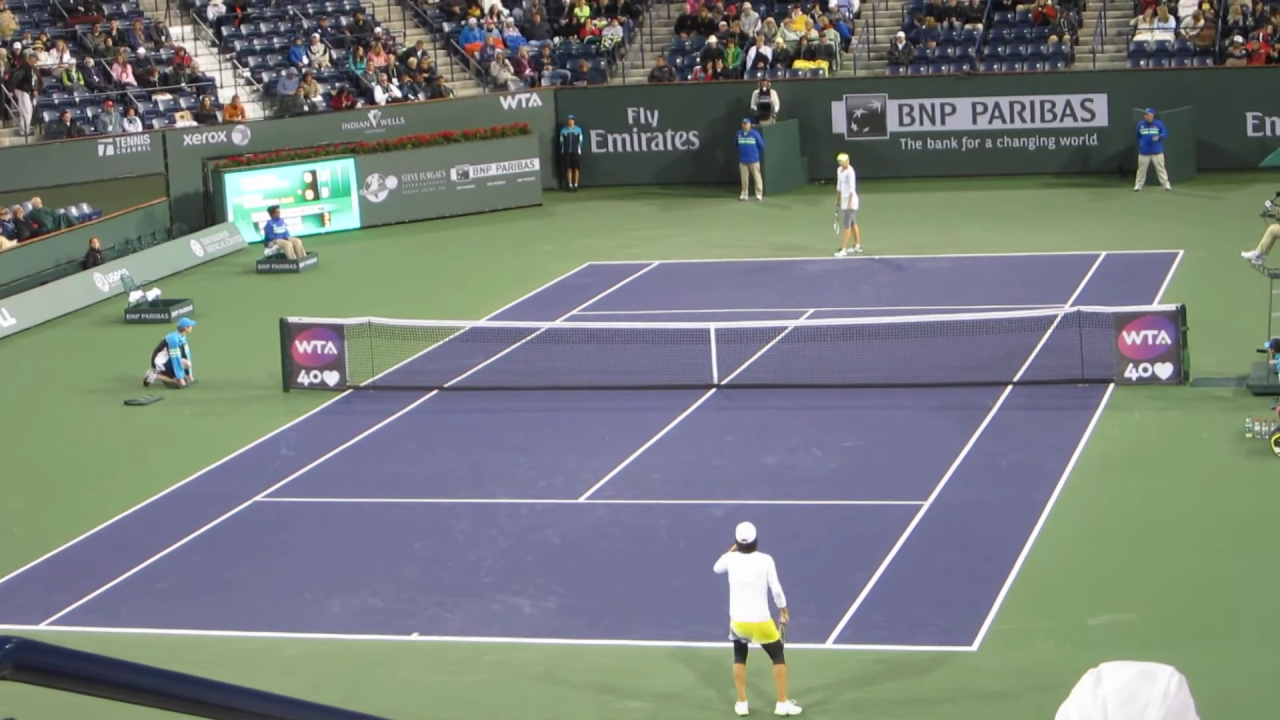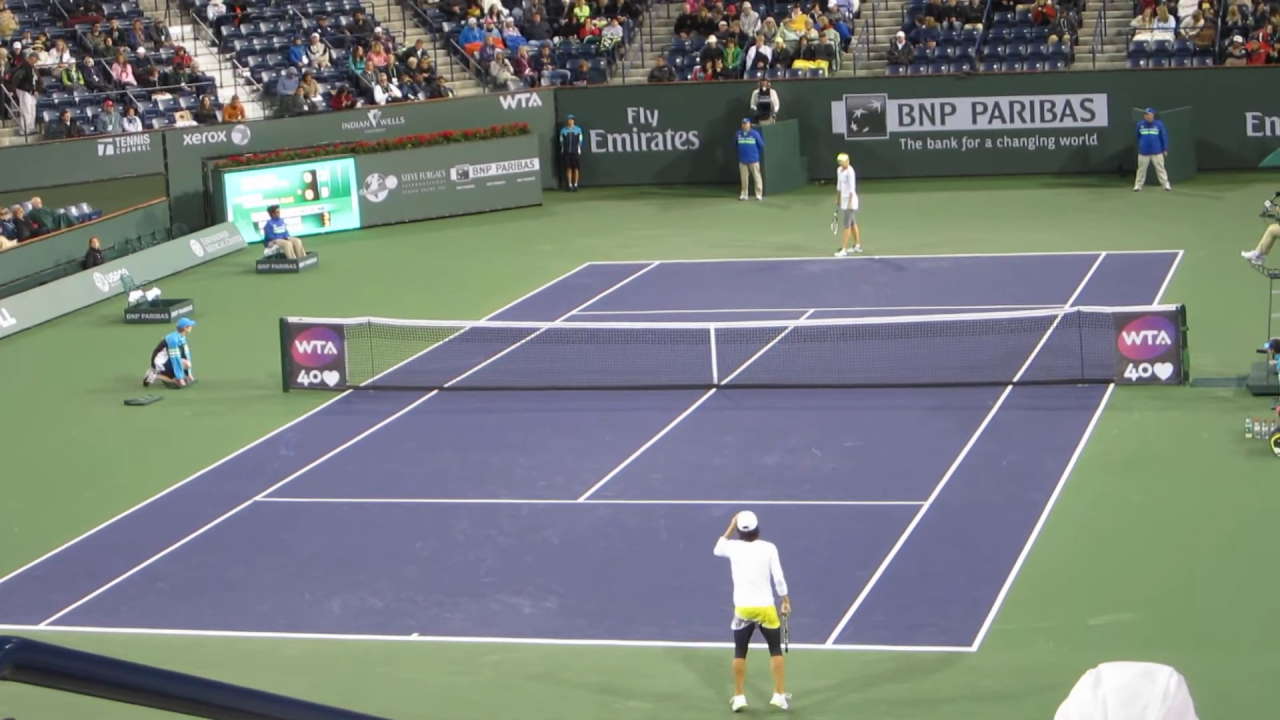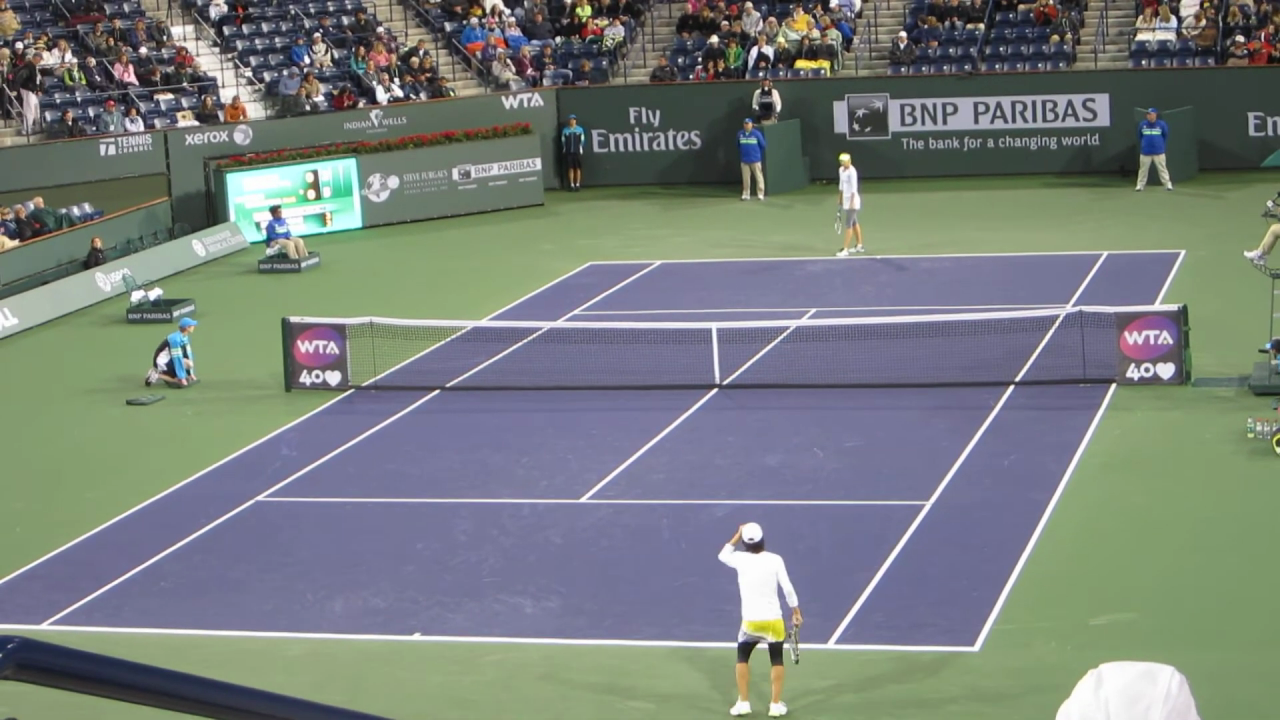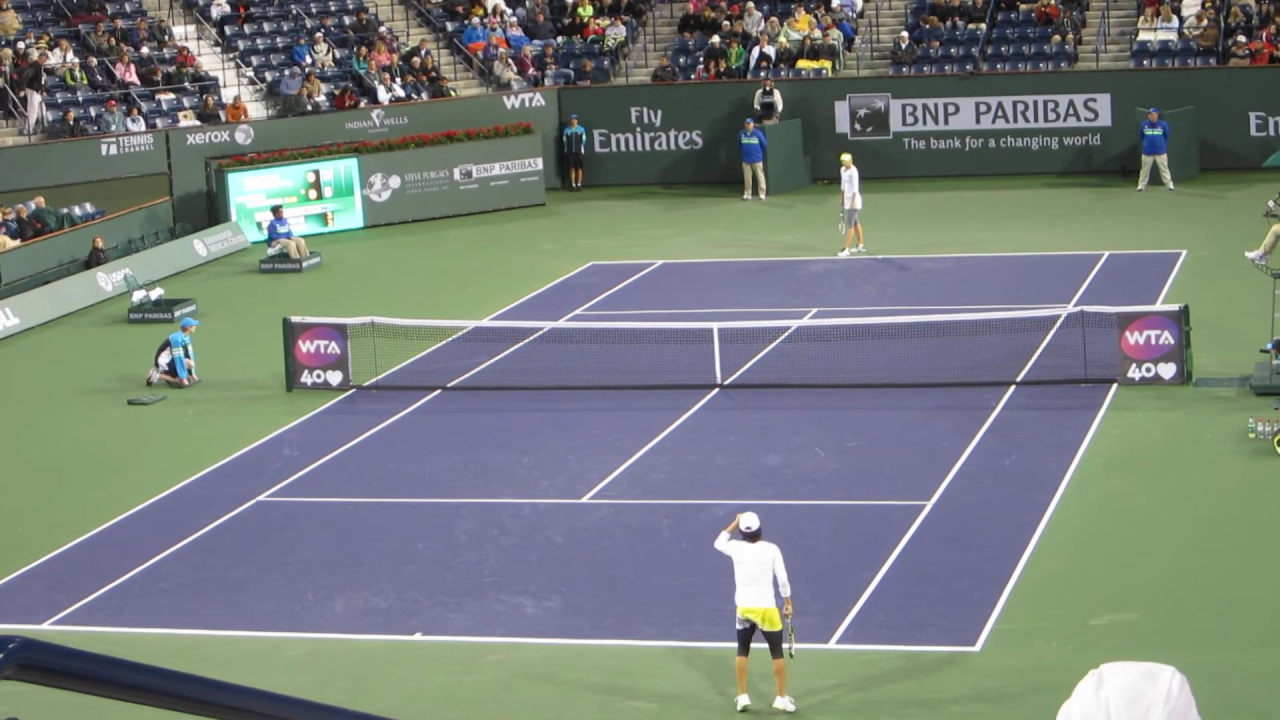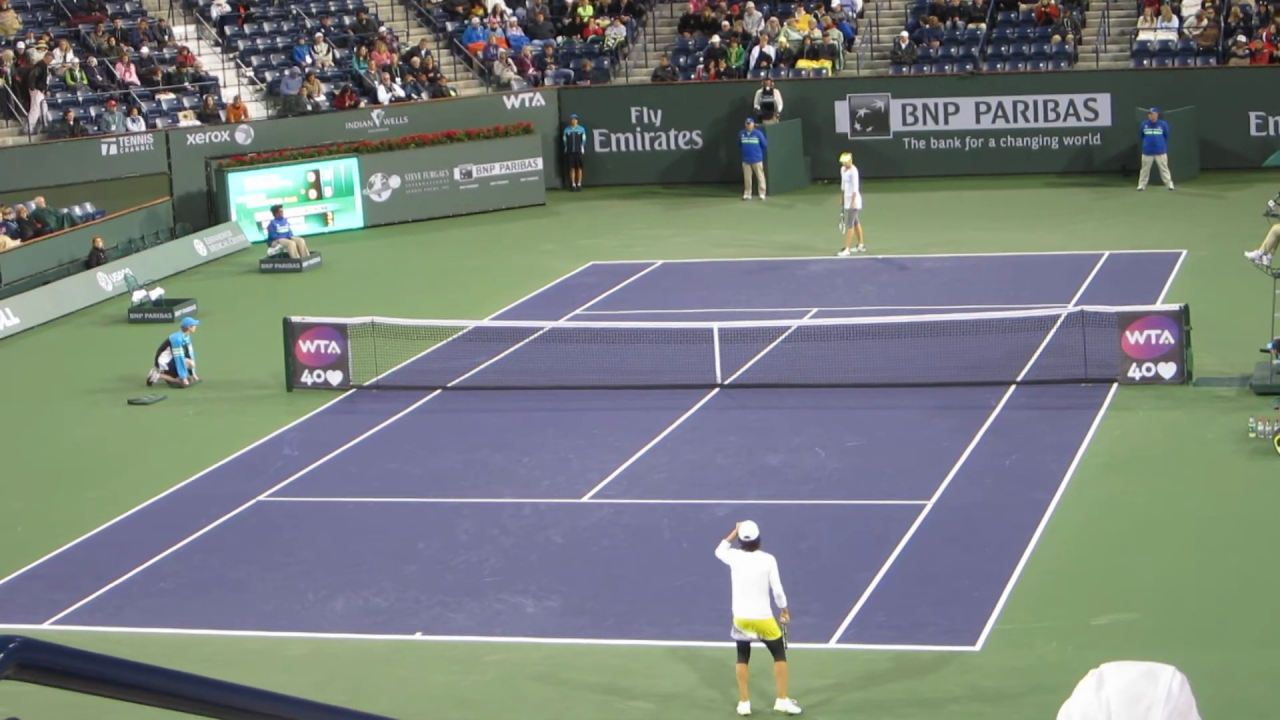
dt=0.2s
person 1, frame 1
left shoulder: (731, 559)
right shoulder: (766, 560)
left elbow: (717, 568)
right elbow: (776, 589)
left wrist: (734, 548)
right wrist: (784, 611)
left hip: (739, 621)
right hip: (761, 621)
left knee: (739, 658)
right knee: (778, 658)
left ankle: (741, 702)
right ankle: (783, 703)
person 1, frame 2
left shoulder: (733, 547)
right shoulder: (769, 548)
left elbow: (716, 550)
right elbow: (778, 577)
left wrist: (731, 527)
right wrist: (785, 601)
left hip: (743, 609)
right hip: (766, 608)
left knee: (740, 652)
right knee: (776, 649)
left ankle: (739, 696)
right ankle: (779, 695)
person 1, frame 3
left shoulder: (740, 559)
right shoulder: (775, 560)
left elbow: (722, 555)
right elbow: (788, 589)
left wrist: (738, 536)
right wrist: (796, 612)
left hip: (751, 620)
right hip: (773, 620)
left knee: (742, 658)
right knee: (777, 659)
left ankle: (742, 702)
right ankle: (776, 704)
person 1, frame 4
left shoulder: (736, 548)
right shoulder: (771, 549)
left elbow: (718, 543)
right elbow: (782, 579)
left wrist: (734, 524)
right wrist: (788, 602)
left hip: (744, 609)
right hip: (767, 609)
left knee: (742, 651)
right knee: (777, 652)
left ankle: (742, 696)
right ankle: (781, 697)
person 1, frame 5
left shoulder: (734, 557)
right shoulder: (768, 560)
left elbow: (719, 551)
right elbow: (778, 590)
left wrist: (735, 533)
right wrist: (785, 612)
left hip: (741, 618)
right hip: (763, 619)
left knee: (742, 657)
right knee: (779, 655)
left ankle: (744, 703)
right ankle: (783, 700)
